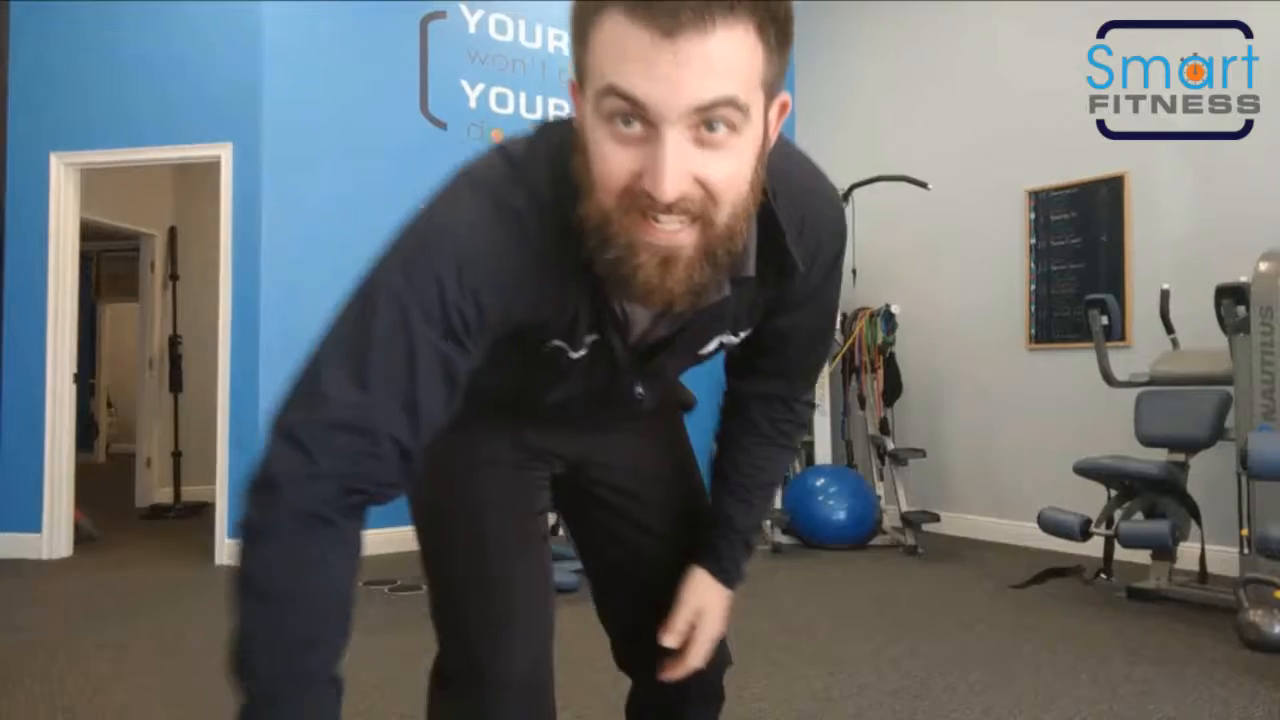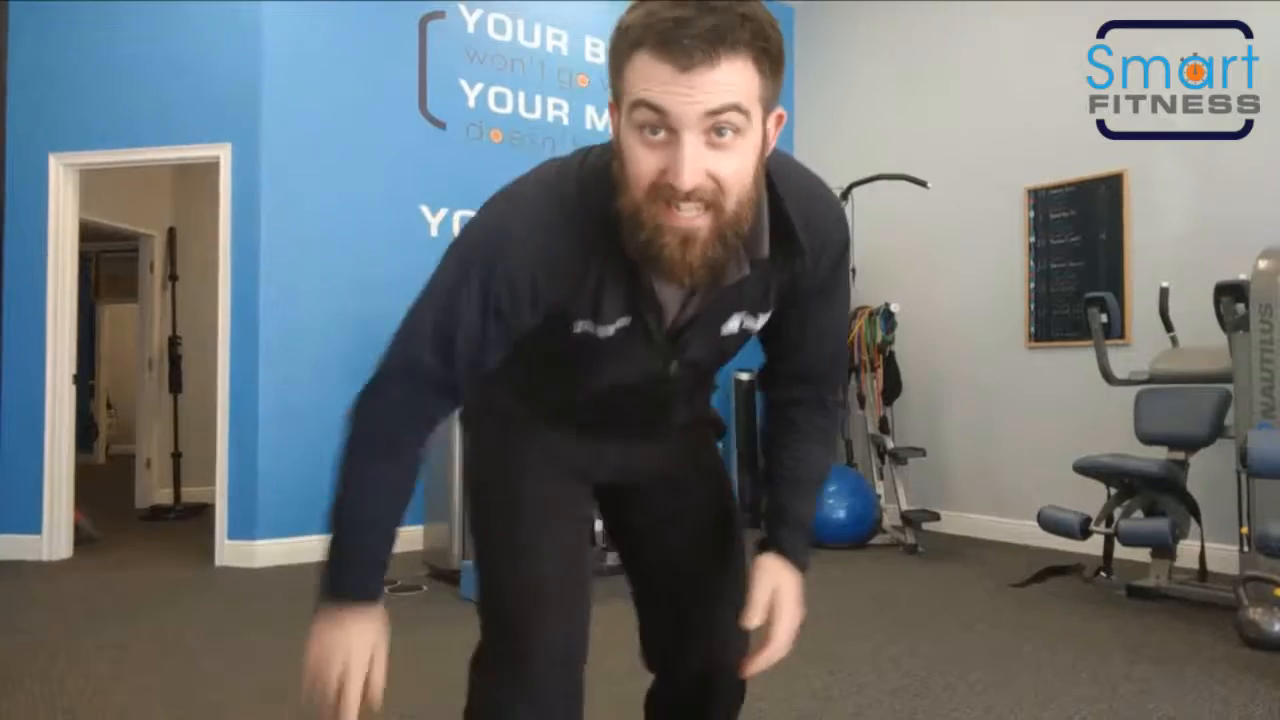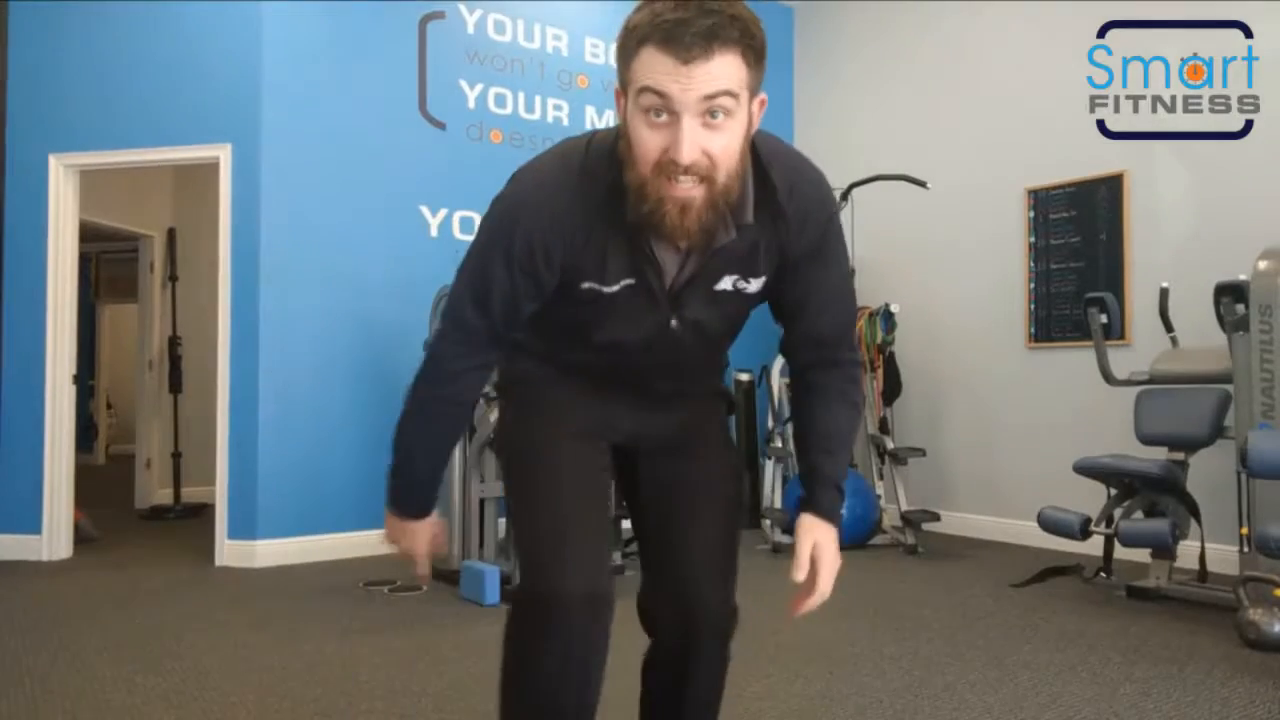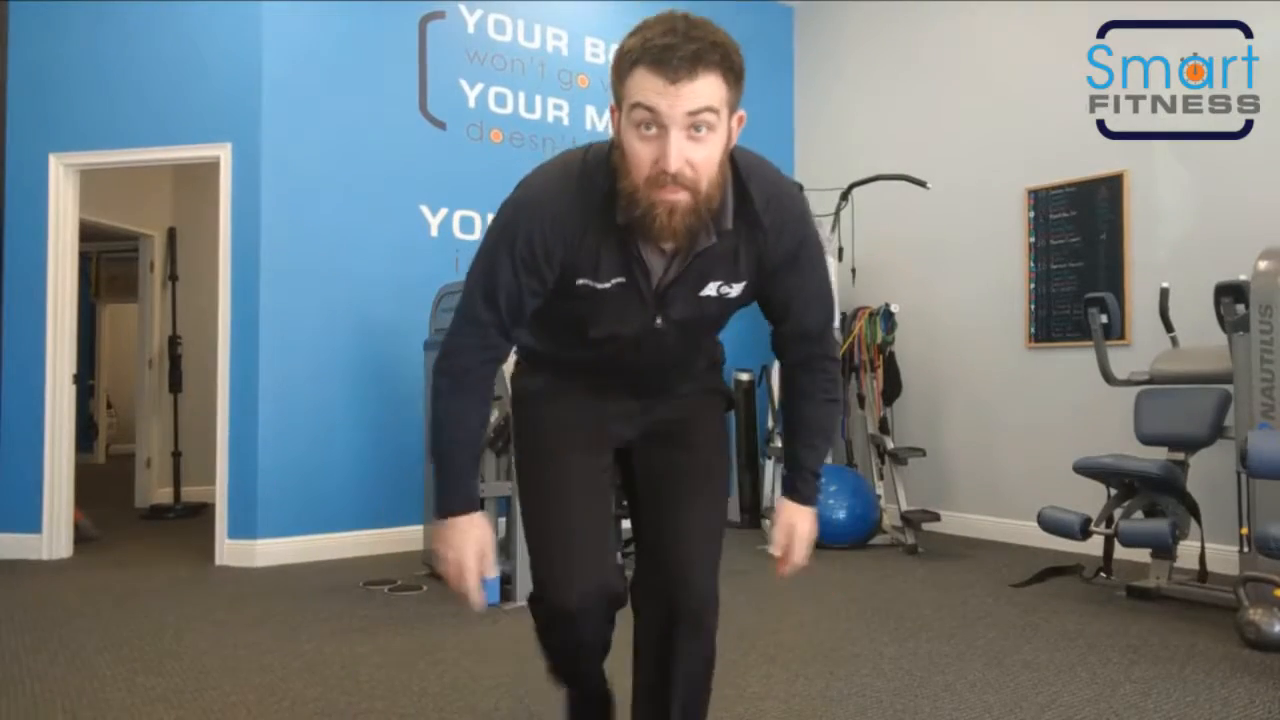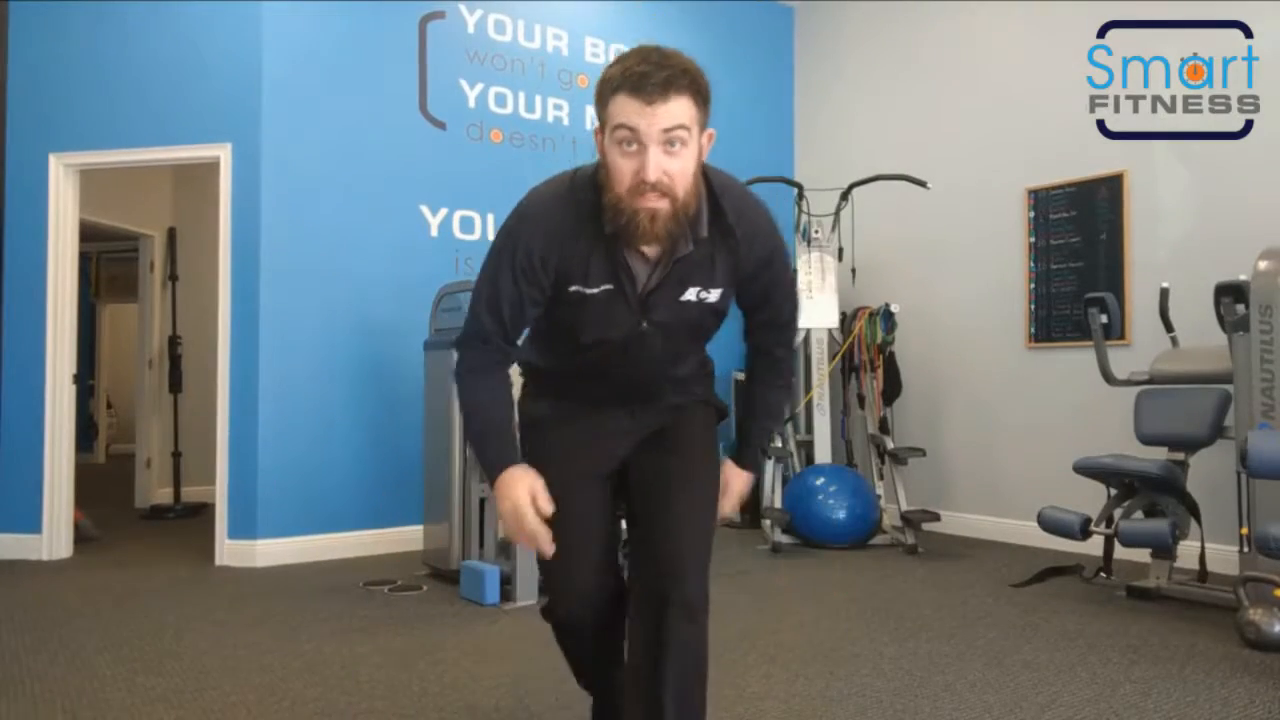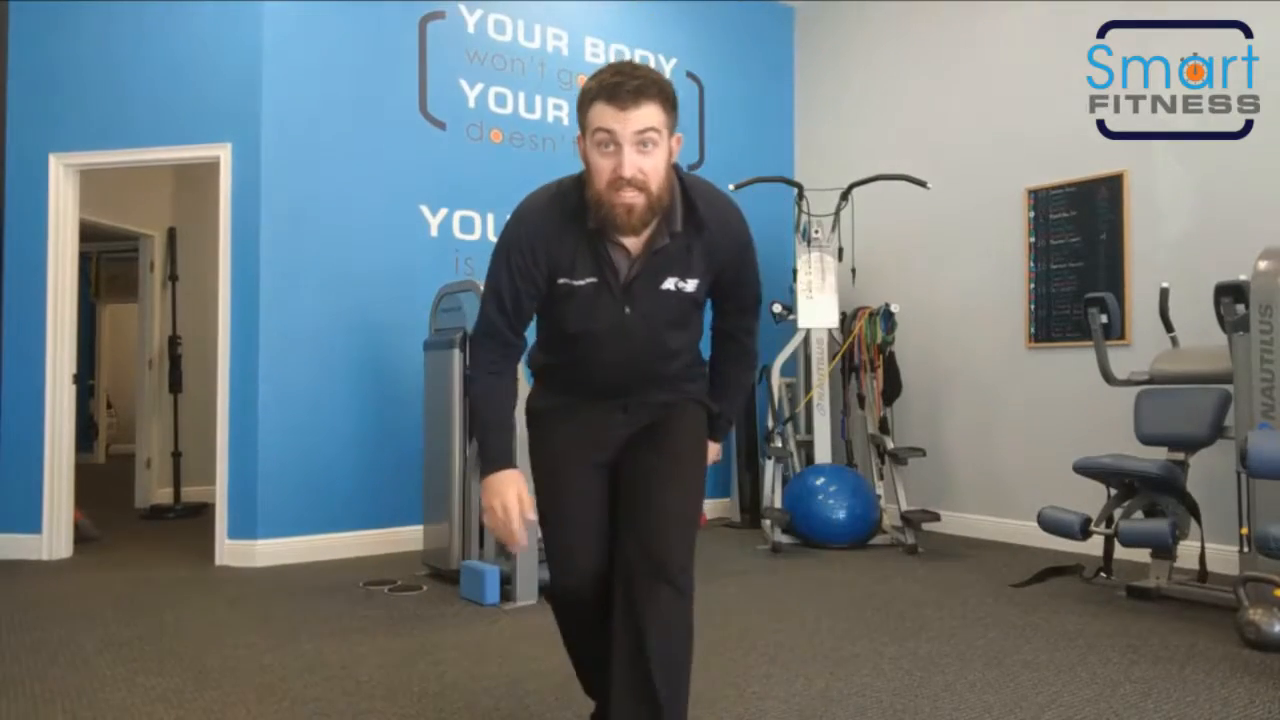
dt=0.2s
person 1, frame 1
left shoulder: (804, 220)
right shoulder: (485, 222)
left elbow: (771, 401)
right elbow: (318, 477)
left wrist: (722, 563)
left hip: (630, 415)
right hip: (477, 417)
left knee: (686, 662)
person 1, frame 2
left shoulder: (809, 224)
right shoulder: (532, 224)
left elbow: (806, 395)
right elbow: (401, 400)
left wrist: (786, 549)
right wrist: (352, 594)
left hip: (670, 431)
right hip: (532, 430)
left knee: (715, 661)
right knee: (537, 657)
person 1, frame 3
left shoulder: (798, 199)
right shoulder: (550, 195)
left elbow: (826, 357)
right elbow: (461, 350)
left wrist: (822, 505)
right wrist: (413, 497)
left hip: (684, 402)
right hip: (558, 391)
left knee: (698, 614)
right knee: (565, 597)
person 1, frame 4
left shoulder: (773, 210)
right shoulder: (550, 202)
left elbow: (808, 351)
right elbow: (472, 348)
left wrist: (802, 490)
right wrist: (456, 502)
left hip: (684, 398)
right hip: (565, 394)
left knee: (685, 596)
right knee: (577, 595)
person 1, frame 5
left shoulder: (746, 226)
right shoulder: (546, 218)
left elbow: (772, 346)
right elbow: (483, 349)
left wrist: (747, 456)
right wrist: (503, 465)
left hip: (676, 410)
right hip: (566, 411)
left knee: (675, 594)
right knee: (579, 603)
person 1, frame 6
left shoulder: (718, 223)
right shoulder: (539, 222)
left elbow: (738, 332)
right elbow: (494, 348)
left wrist: (717, 427)
right wrist: (497, 466)
left hip: (669, 407)
right hip: (569, 409)
left knee: (659, 574)
right knee: (578, 582)
